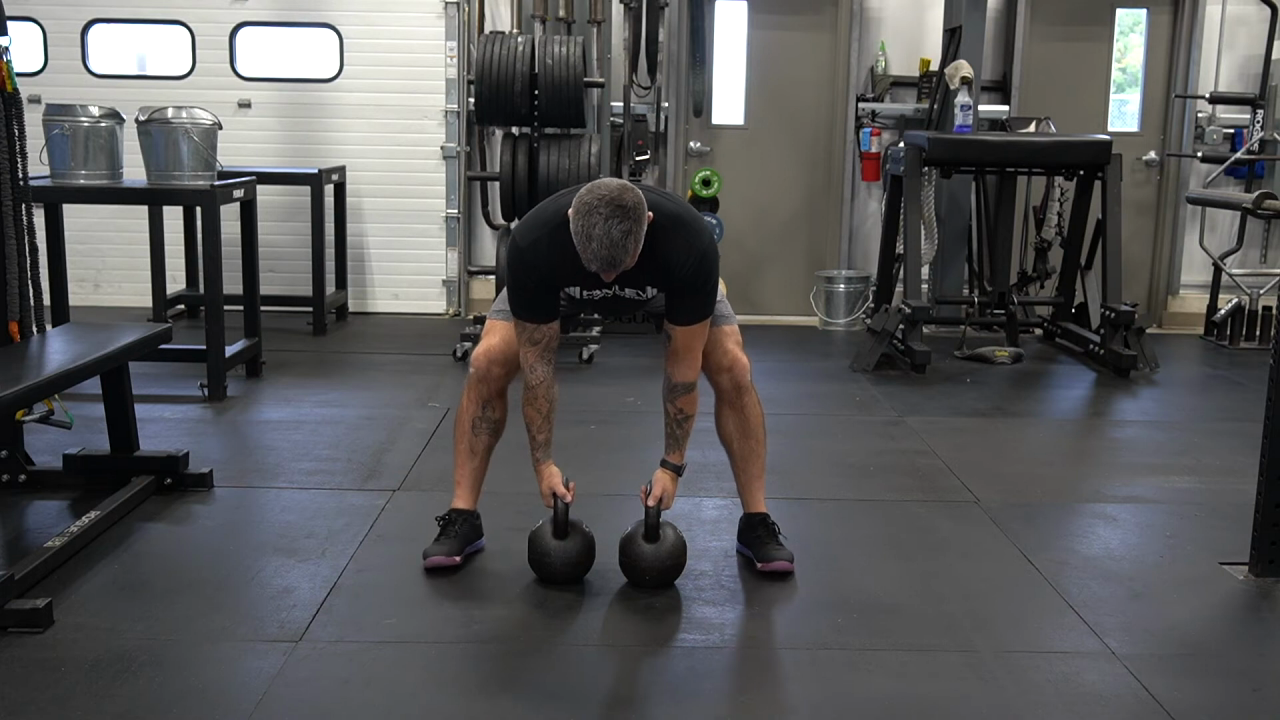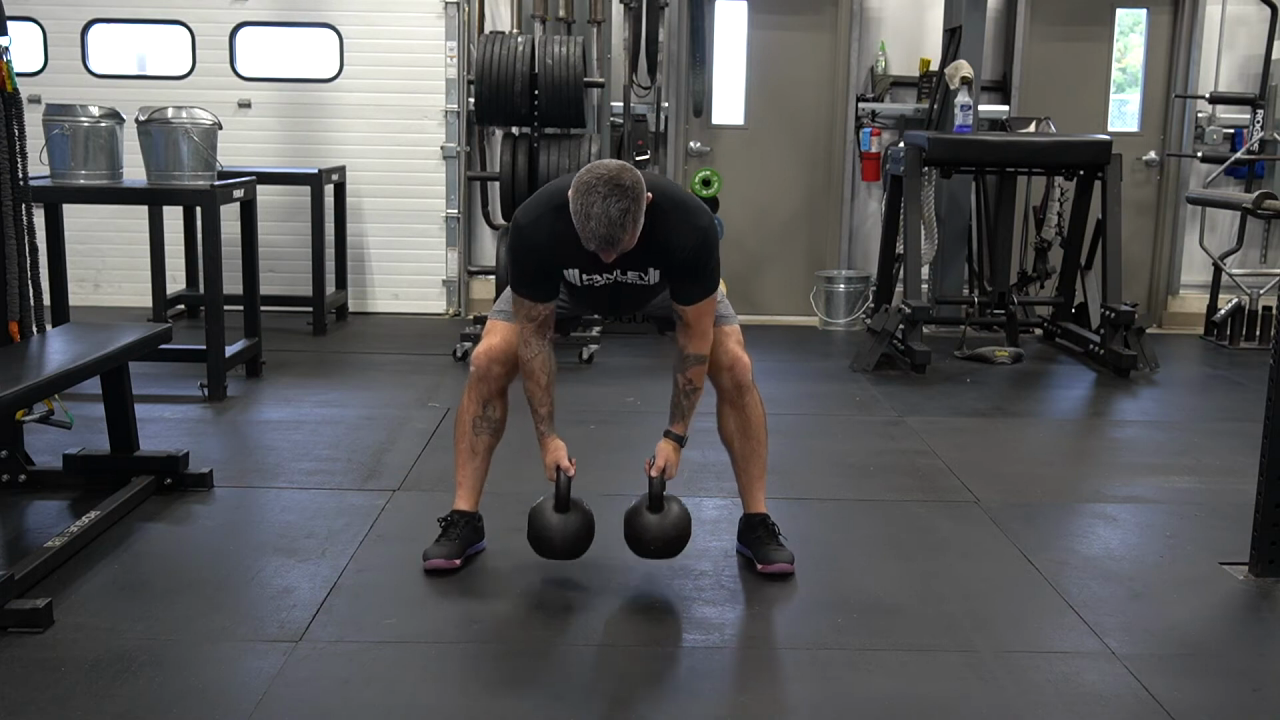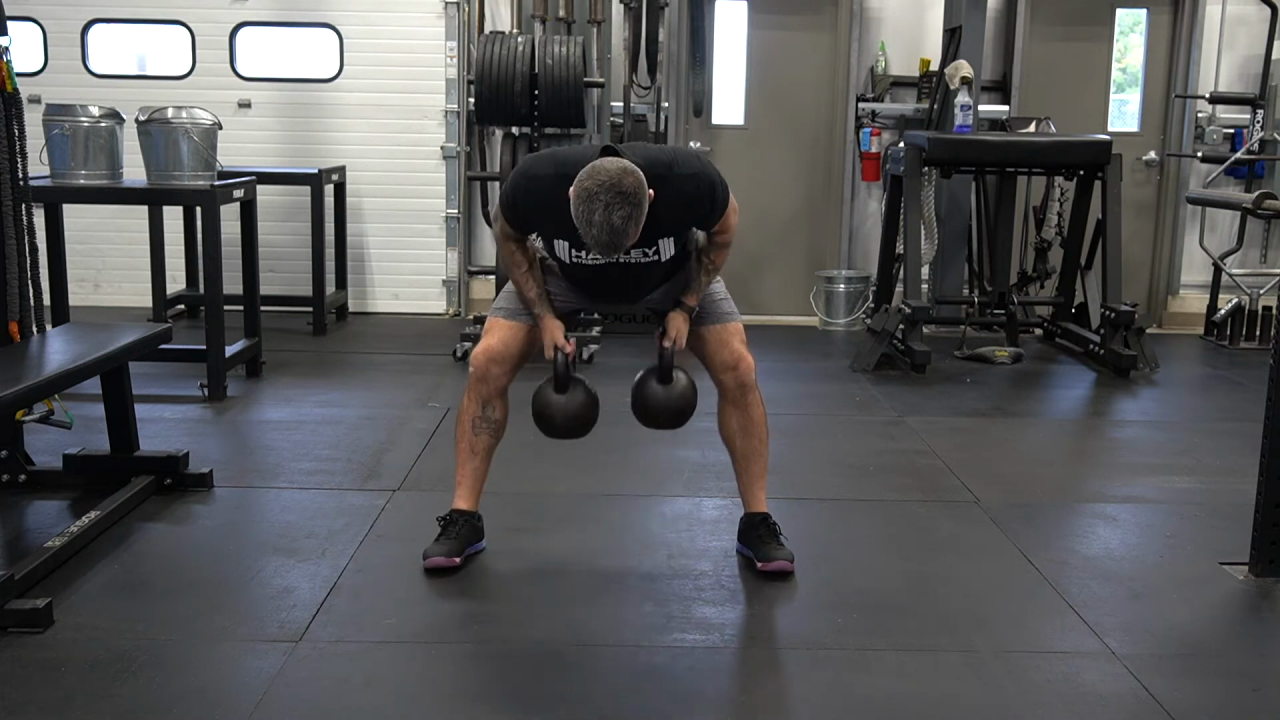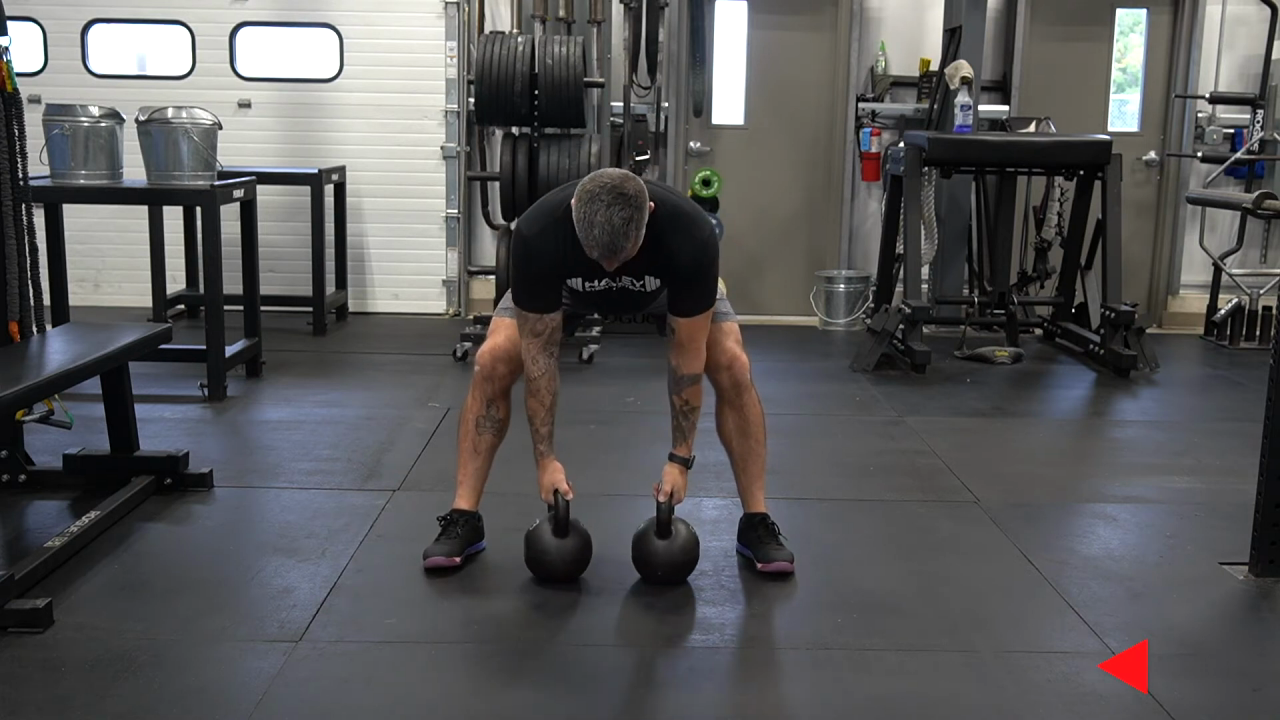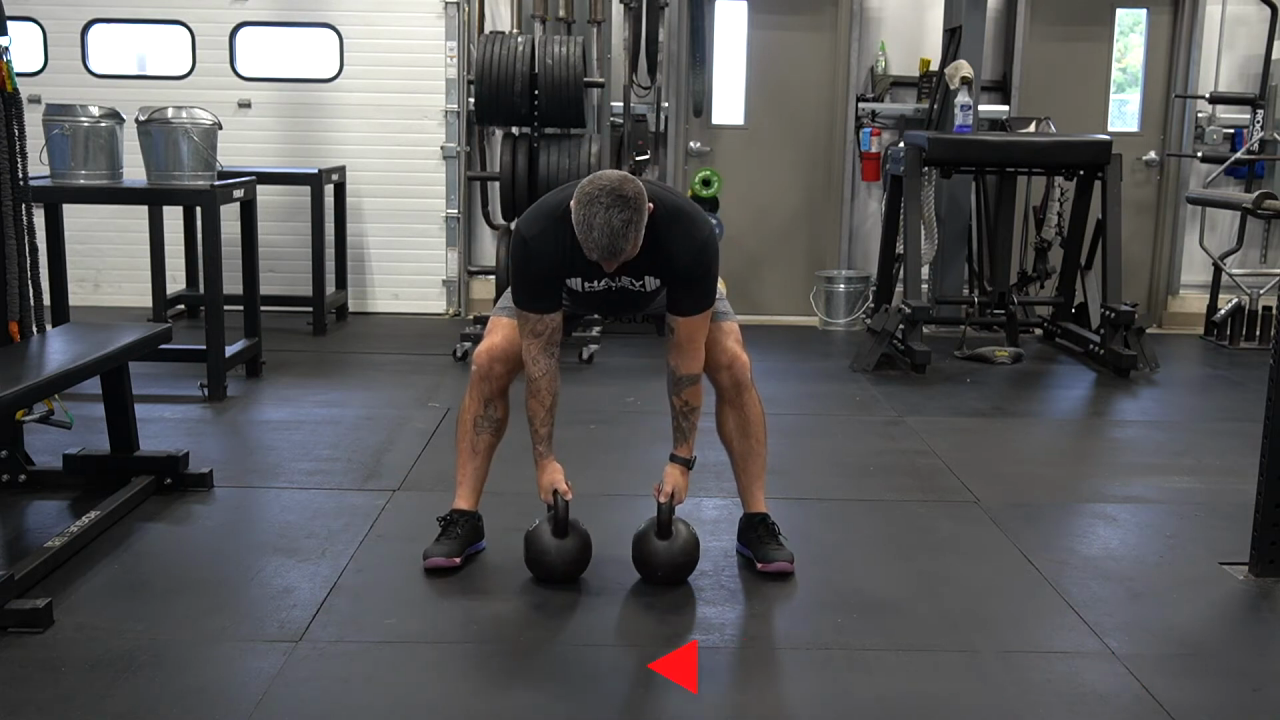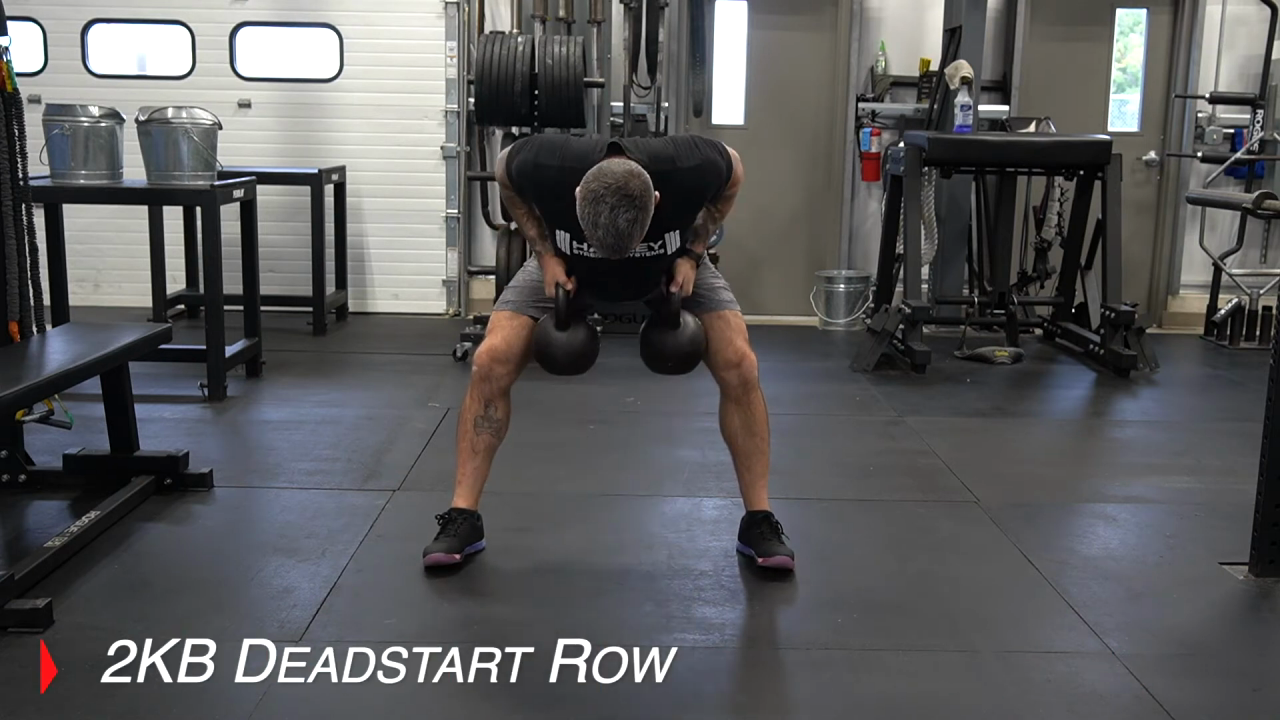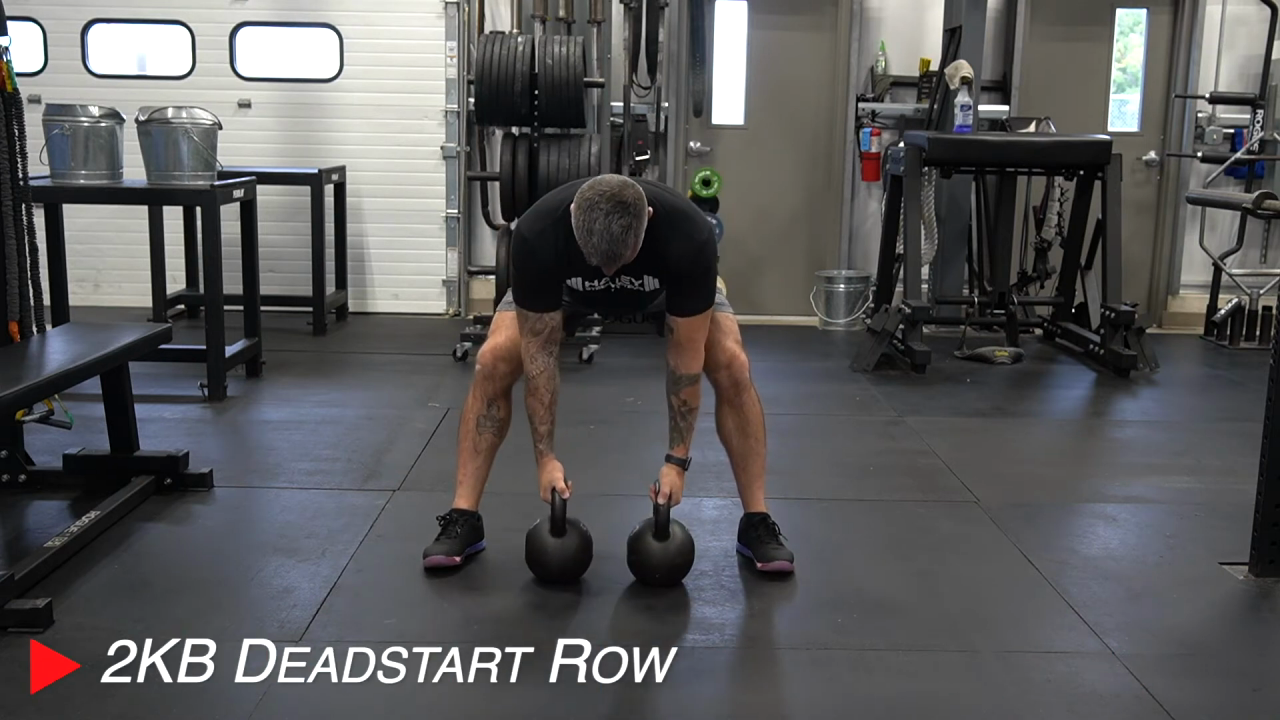
dt=0.7s
person 1, frame 1
left shoulder: (689, 243)
right shoulder: (534, 242)
left elbow: (684, 361)
right elbow: (536, 360)
left wrist: (672, 464)
right wrist: (543, 461)
left hip: (664, 281)
right hip: (560, 282)
left knee: (733, 370)
right knee: (487, 364)
left ankle: (757, 523)
right ankle: (462, 517)
person 1, frame 2
left shoulder: (689, 225)
right shoulder: (535, 225)
left elbow: (695, 338)
right elbow: (534, 337)
left wrist: (674, 436)
right wrist: (547, 436)
left hip: (664, 281)
right hip: (565, 282)
left knee: (735, 370)
right knee: (488, 363)
left ankle: (757, 523)
right ankle: (464, 519)
person 1, frame 3
left shoulder: (691, 181)
right shoulder: (535, 182)
left elbow: (722, 230)
right elbow: (508, 234)
left wrist: (686, 306)
right wrist: (543, 315)
left hip: (669, 272)
right hip: (562, 270)
left knee: (737, 368)
right knee: (488, 362)
left ankle: (757, 522)
right ankle: (463, 519)
person 1, frame 4
left shoulder: (690, 235)
right shoulder: (537, 234)
left elbow: (687, 352)
right elbow: (539, 352)
left wrist: (680, 458)
right wrist: (545, 457)
left hip: (663, 281)
right hip: (566, 281)
left knee: (733, 368)
right knee: (492, 362)
left ankle: (757, 523)
right ankle: (463, 519)
person 1, frame 5
left shoulder: (689, 235)
right shoulder: (537, 235)
left elbow: (686, 352)
right elbow: (539, 351)
left wrist: (681, 459)
right wrist: (544, 458)
left hip: (662, 284)
right hip: (565, 283)
left knee: (734, 367)
right knee: (489, 362)
left ankle: (757, 522)
right ankle: (463, 518)
person 1, frame 6
left shoulder: (691, 169)
right shoulder: (545, 167)
left elbow: (733, 171)
right elbow: (505, 171)
left wrist: (694, 252)
right wrist: (543, 253)
left hip: (670, 270)
right hip: (566, 268)
left knee: (739, 366)
right knee: (491, 362)
left ankle: (759, 521)
right ankle: (462, 518)
person 1, frame 7
left shoulder: (689, 237)
right shoulder: (537, 235)
left elbow: (686, 353)
right elbow: (539, 350)
left wrist: (677, 459)
right wrist: (545, 456)
left hip: (664, 281)
right hip: (566, 282)
left knee: (732, 367)
right knee: (494, 362)
left ankle: (757, 522)
right ankle: (463, 518)
